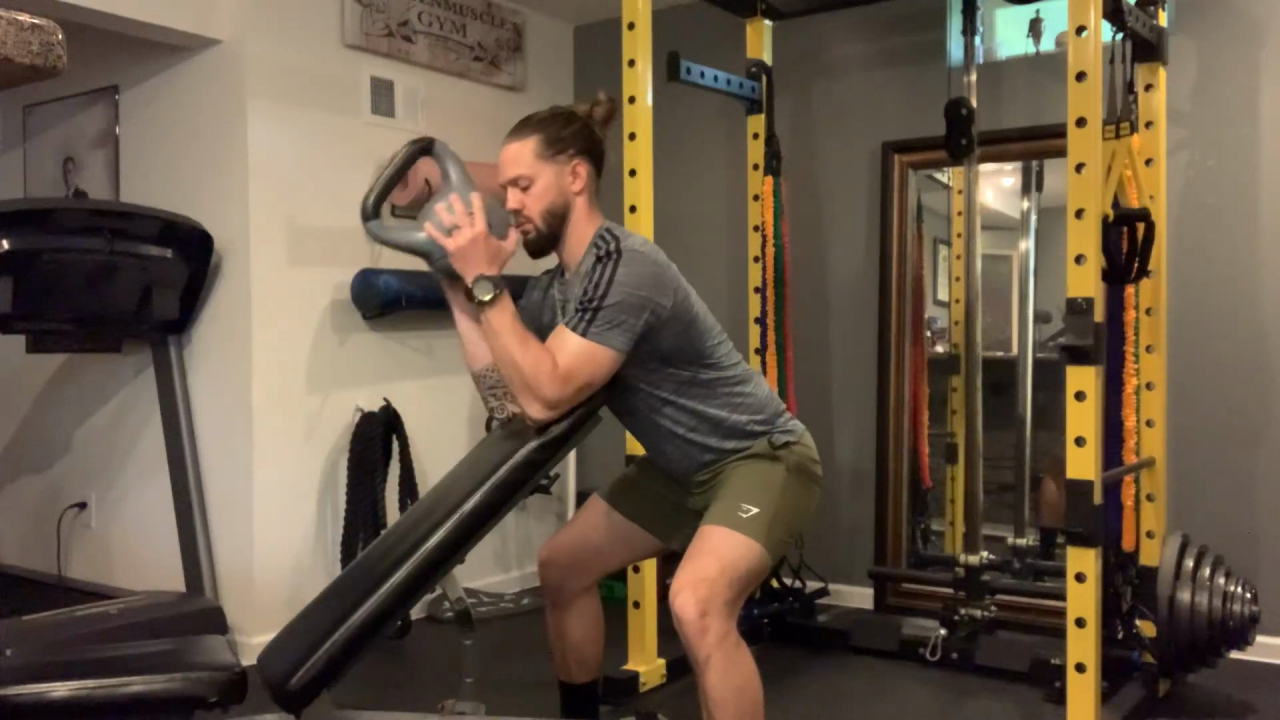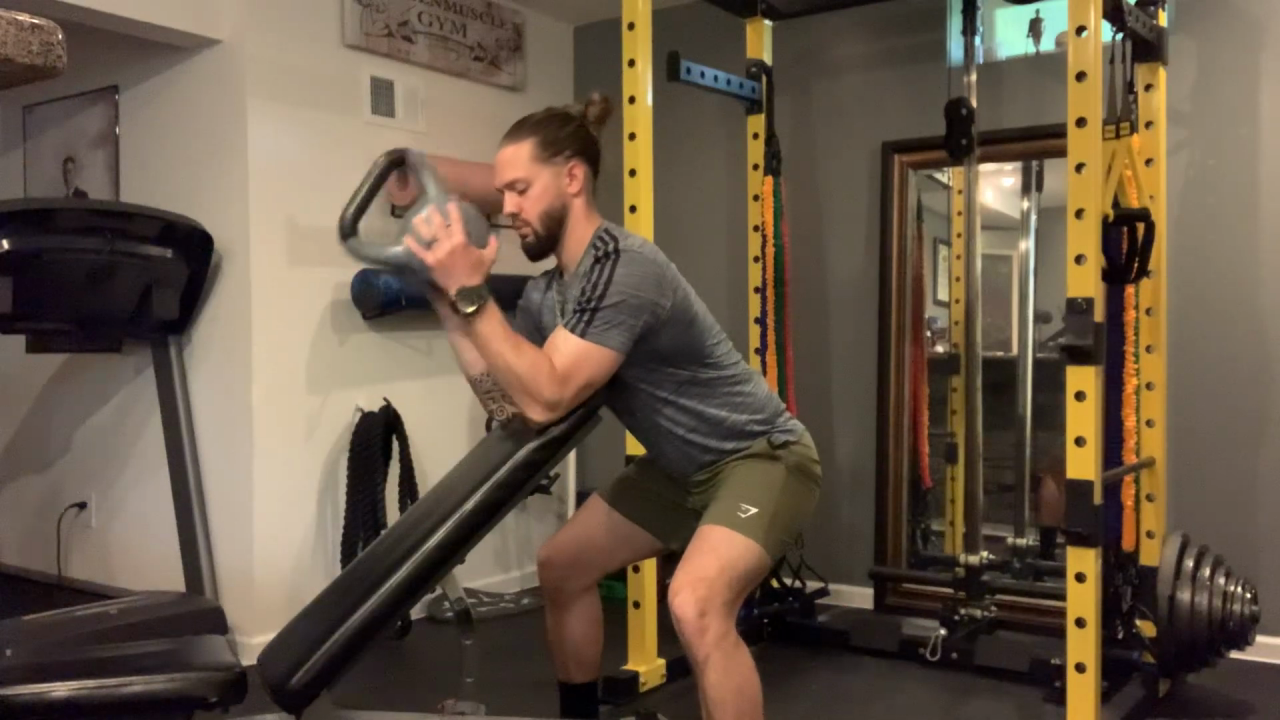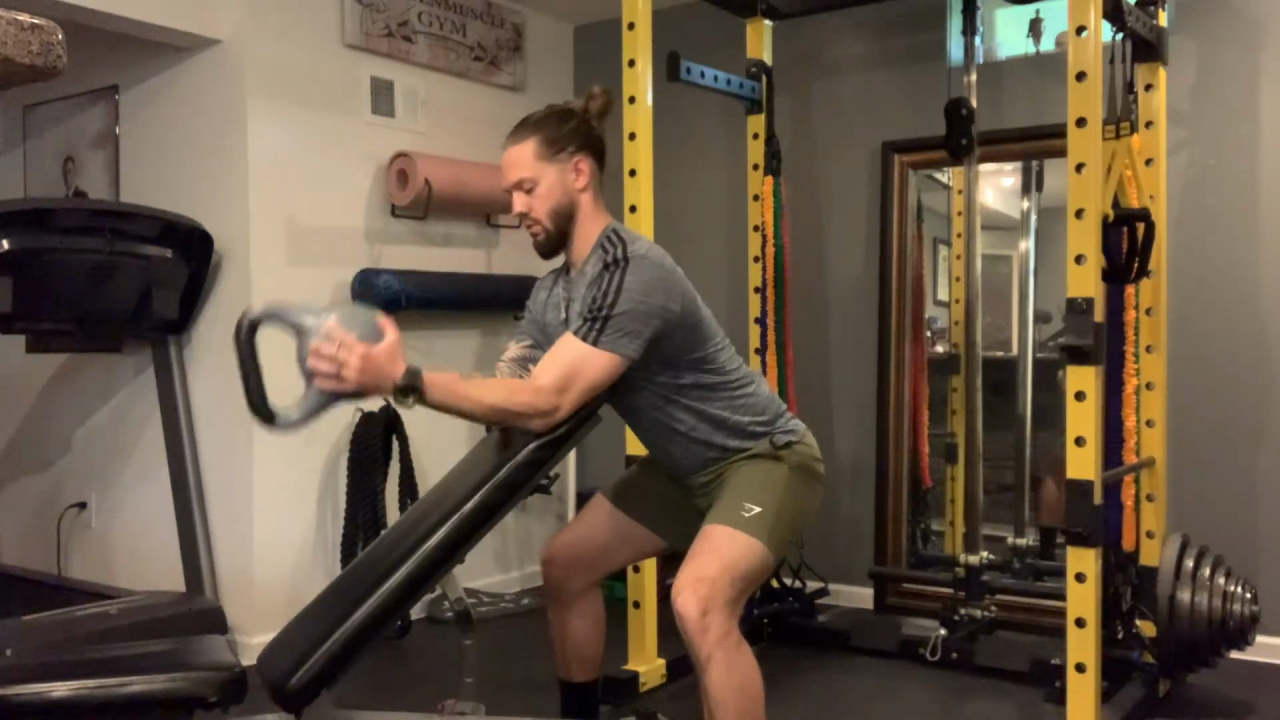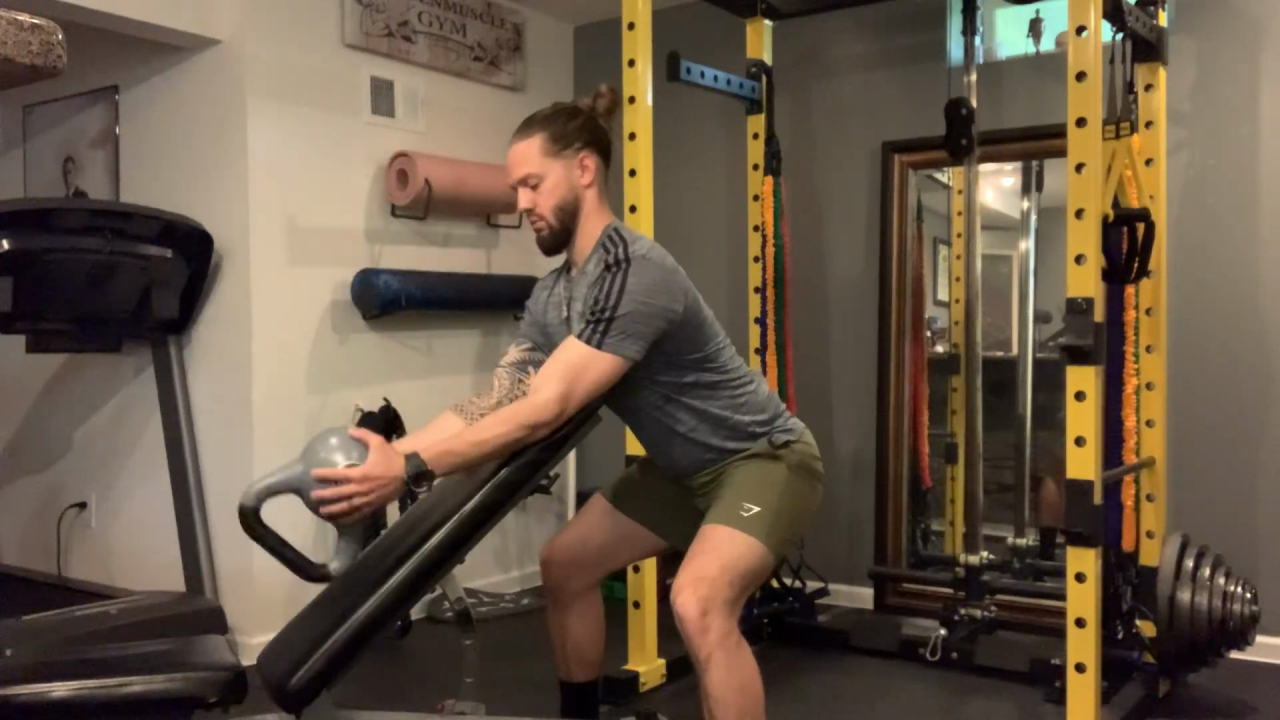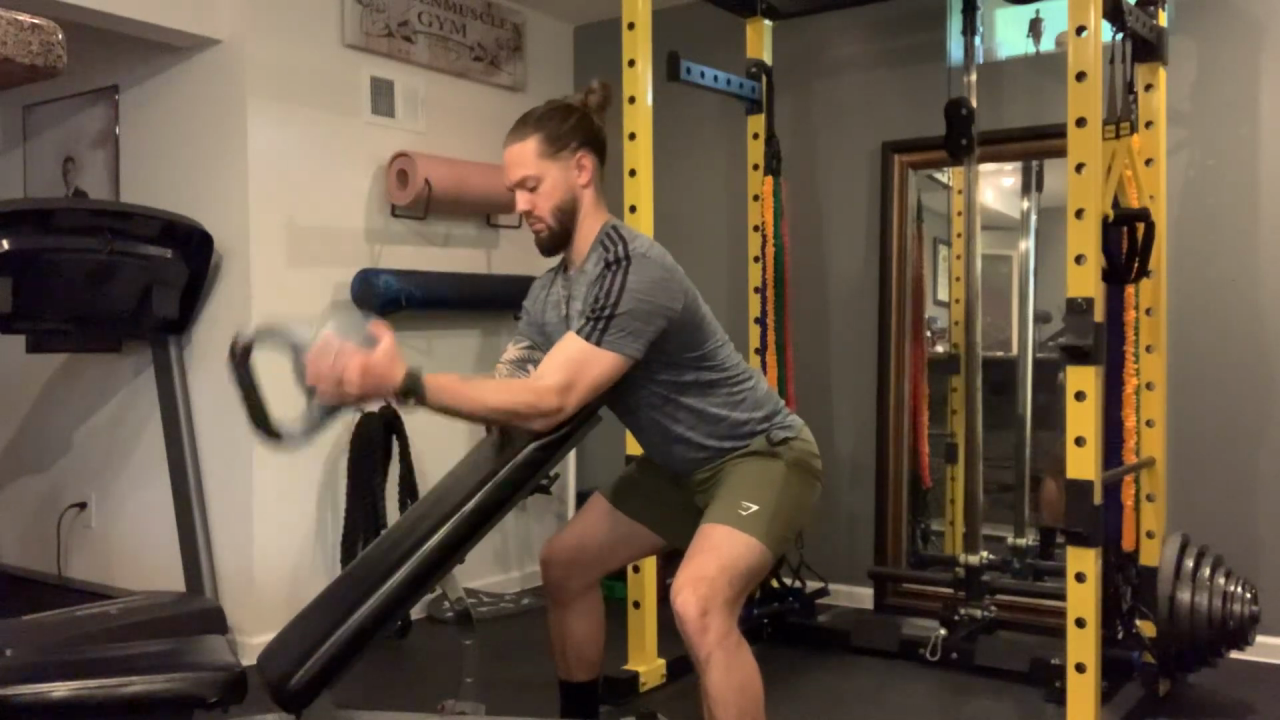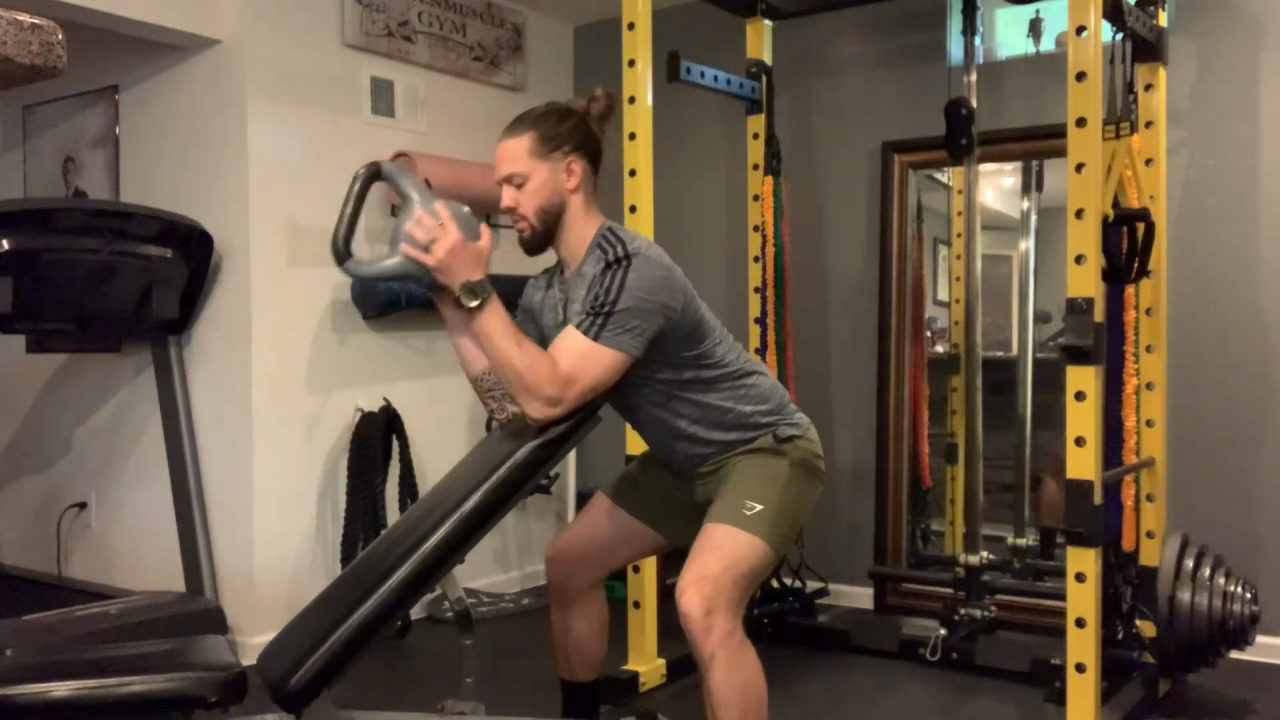
dt=0.5s
person 1, frame 1
left shoulder: (627, 269)
right shoulder: (550, 289)
left elbow: (546, 397)
right elbow: (510, 401)
left wrist: (486, 282)
right wrist: (461, 291)
left hip: (761, 456)
right hip: (683, 465)
left knee: (696, 604)
right knee: (562, 566)
person 1, frame 2
left shoulder: (625, 270)
right shoulder: (547, 293)
left elbow: (547, 399)
right elbow: (509, 401)
left wrist: (470, 292)
right wrist: (448, 297)
left hip: (761, 456)
right hip: (682, 465)
left knee: (695, 604)
right knee: (562, 567)
person 1, frame 3
left shoulder: (633, 273)
right shoulder: (552, 294)
left elbow: (542, 403)
right elbow: (506, 391)
left wrist: (403, 378)
right wrist: (390, 372)
left hip: (763, 456)
right hip: (684, 464)
left knee: (698, 604)
right knee: (565, 565)
person 1, frame 4
left shoulder: (635, 274)
right shoulder: (552, 295)
left elbow: (544, 411)
right elbow: (497, 401)
left wrist: (410, 469)
right wrist: (391, 451)
left hip: (764, 456)
right hip: (683, 465)
left knee: (698, 604)
right knee: (564, 566)
person 1, frame 5
left shoulder: (634, 272)
right shoulder: (550, 294)
left elbow: (547, 403)
right elbow: (507, 392)
left wrist: (407, 382)
right wrist: (388, 381)
left hip: (761, 454)
right hip: (682, 463)
left knee: (697, 603)
right knee: (565, 564)
person 1, frame 6
left shoulder: (632, 271)
right shoulder: (547, 289)
left elbow: (548, 398)
right elbow: (508, 402)
left wrist: (475, 287)
right wrist: (451, 299)
left hip: (767, 449)
right hip: (685, 458)
left knee: (703, 603)
right knee: (569, 564)
